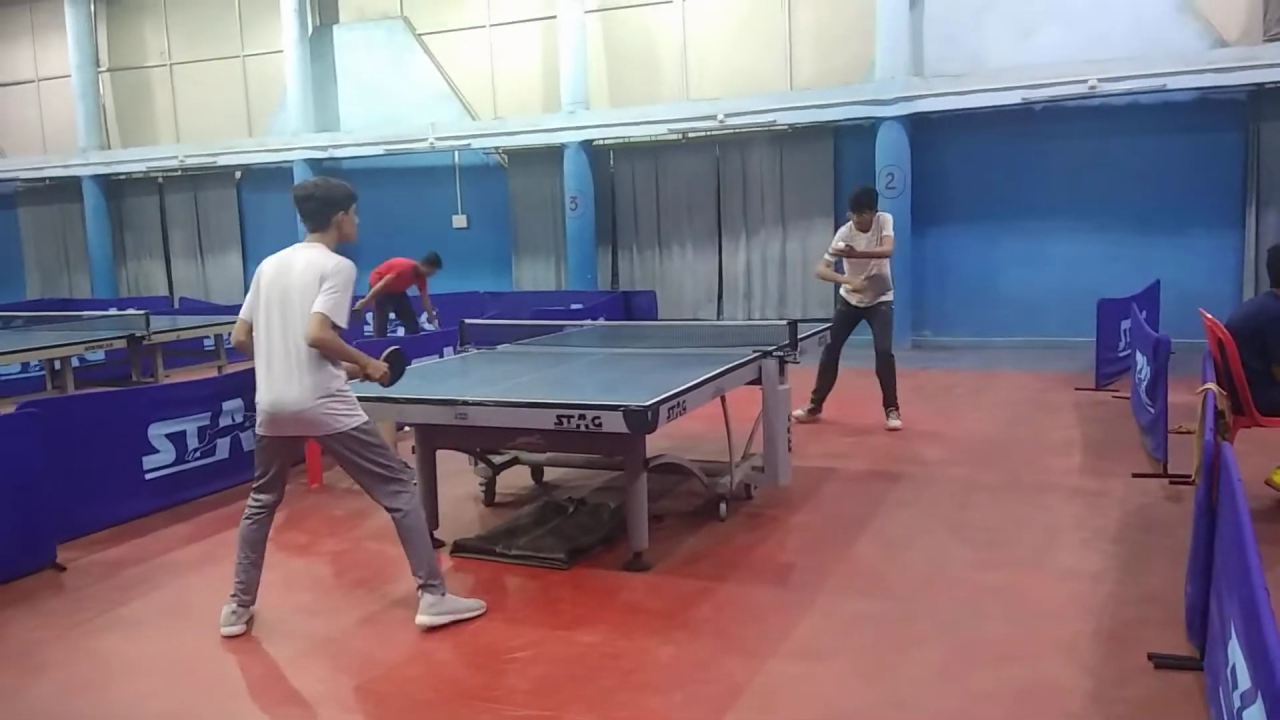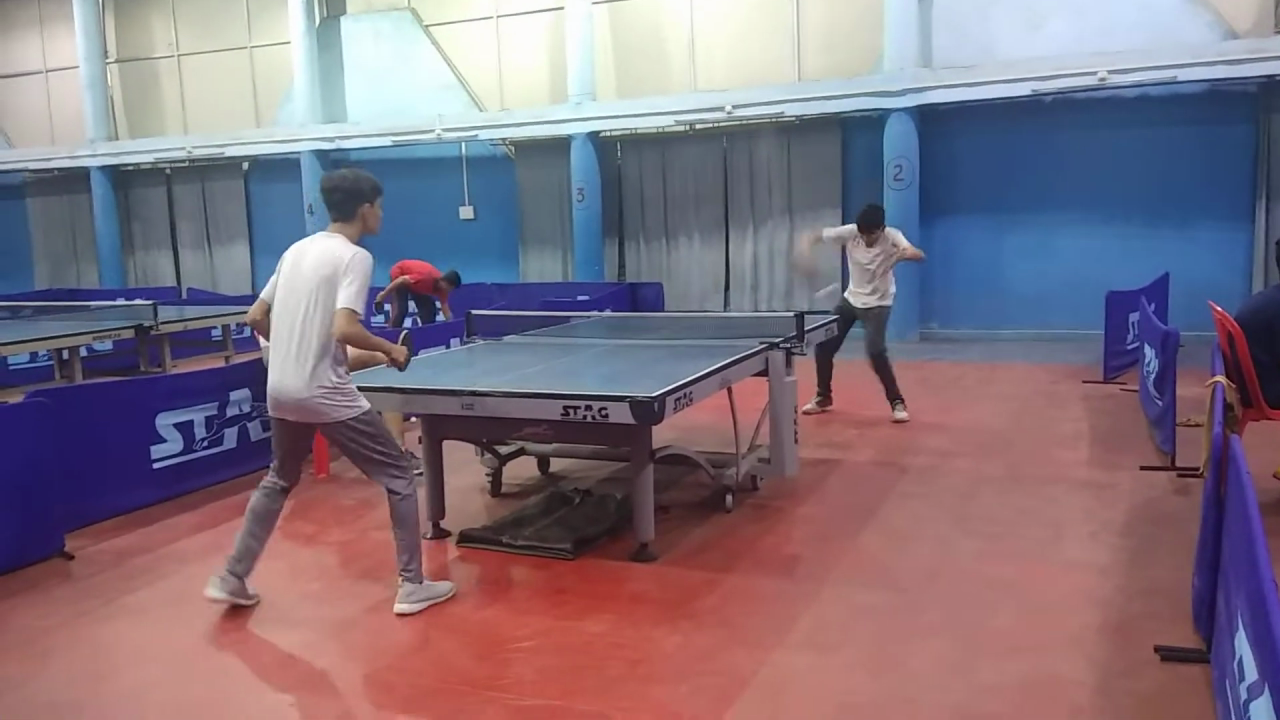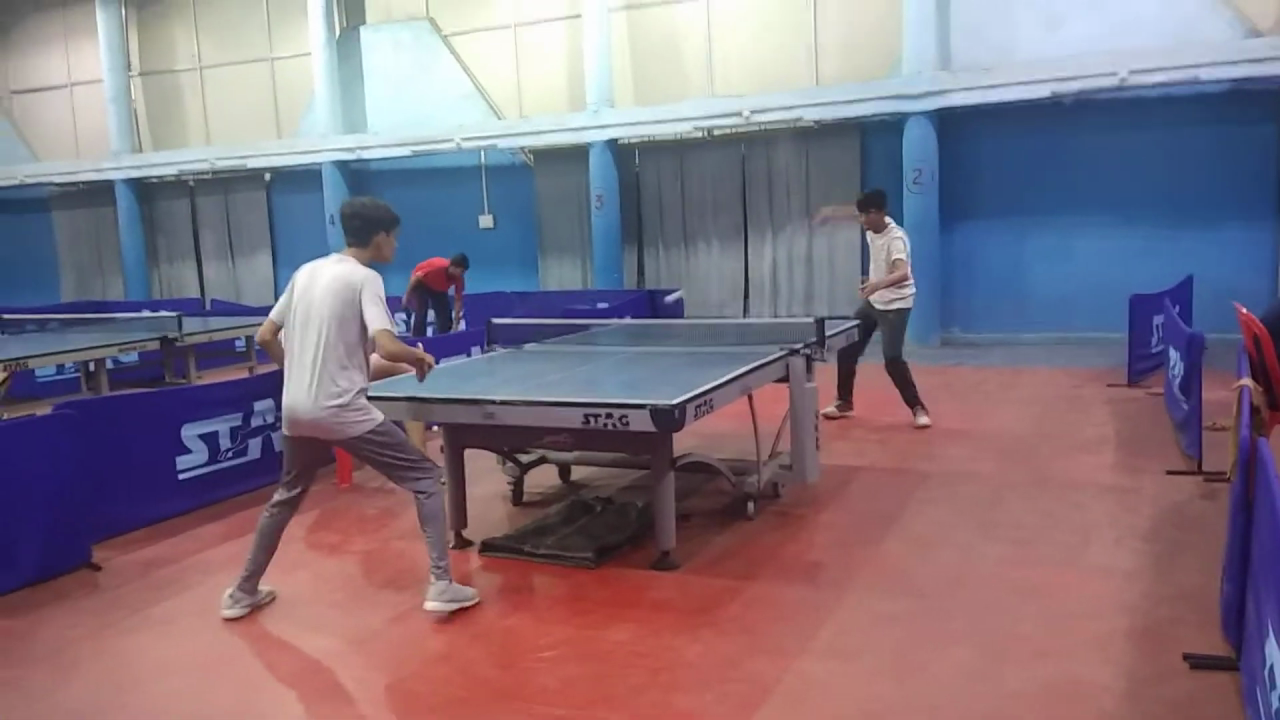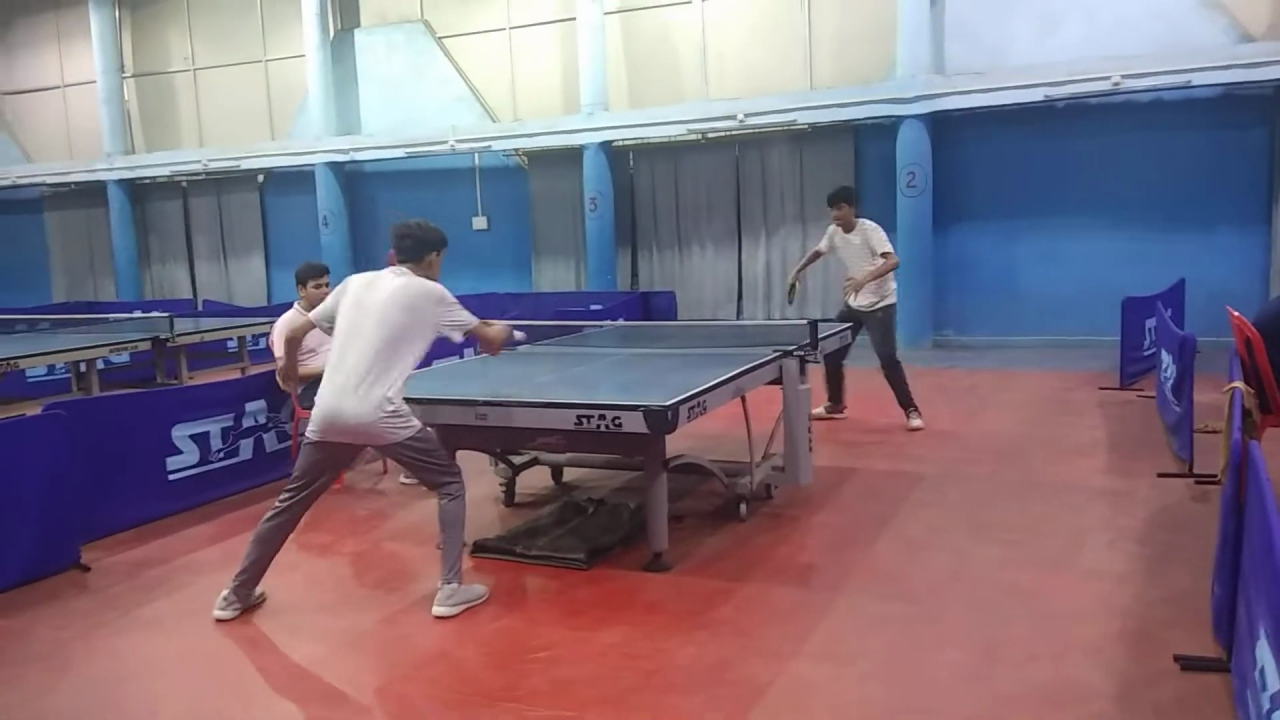
dt=0.3s
person 1, frame 1
left shoulder: (269, 265)
right shoulder: (337, 266)
left elbow: (240, 337)
right elbow: (317, 334)
right wrist: (366, 364)
left hip: (272, 406)
right hip: (326, 405)
left knee: (262, 500)
right knee: (399, 489)
left ankle: (238, 606)
right ankle: (432, 596)
person 1, frame 2
left shoulder: (294, 252)
right shoulder: (354, 257)
left elbow: (257, 318)
right elbow: (343, 330)
right wrist: (391, 349)
left hip: (281, 391)
right hip: (328, 394)
left knee: (279, 481)
right knee: (399, 474)
left ankle: (232, 579)
right ankle: (411, 585)
person 1, frame 3
left shoulder: (305, 273)
right shoulder: (363, 279)
left elbow: (266, 337)
right elbow: (388, 347)
right wrist: (421, 357)
left hip: (297, 411)
right hip: (342, 410)
left knee: (287, 496)
right knee: (424, 478)
left ankle: (243, 591)
right ankle: (442, 584)
person 1, frame 4
left shoulder: (355, 283)
right shoulder: (428, 292)
left elbow: (295, 332)
right elbow: (490, 337)
left wrist: (288, 368)
right wrist: (500, 332)
left hip: (330, 413)
right hip: (380, 415)
left knee: (292, 500)
right knee: (450, 483)
left ankle: (237, 594)
right ankle: (451, 589)
person 2, frame 1
left shoulder: (884, 220)
right shoulder: (844, 233)
left elbow: (886, 251)
right elbow: (821, 270)
left wrist: (856, 253)
right wrist: (847, 281)
left hip: (880, 300)
right hip: (849, 300)
left knee: (884, 353)
right knee: (831, 350)
left ankle: (891, 409)
right ankle: (815, 405)
person 2, frame 2
left shoulder: (891, 237)
right shoulder: (849, 233)
left elbow: (919, 255)
right elbow: (813, 237)
left wrist: (904, 255)
right wrist: (804, 250)
left hip: (878, 304)
right hip: (850, 300)
left knee: (875, 351)
right knee: (824, 345)
left ankle: (897, 402)
right ankle: (823, 397)
person 2, frame 3
left shoulder: (895, 237)
right shoulder: (873, 226)
left elbow: (903, 274)
right elbow: (858, 214)
left wrist: (876, 285)
right wrist: (834, 212)
left hip: (896, 306)
right hip: (872, 302)
left knee: (893, 359)
right knee: (847, 349)
left ankle: (918, 408)
right ankle: (844, 402)
person 2, frame 4
left shoulder: (871, 230)
right shoulder: (834, 232)
left elbow: (893, 262)
right elbow: (818, 252)
left wrist: (864, 279)
right wrist: (796, 273)
left hip: (880, 304)
right hip: (853, 303)
left knee: (887, 358)
right knee: (832, 352)
left ankle: (911, 410)
right ankle: (835, 404)
